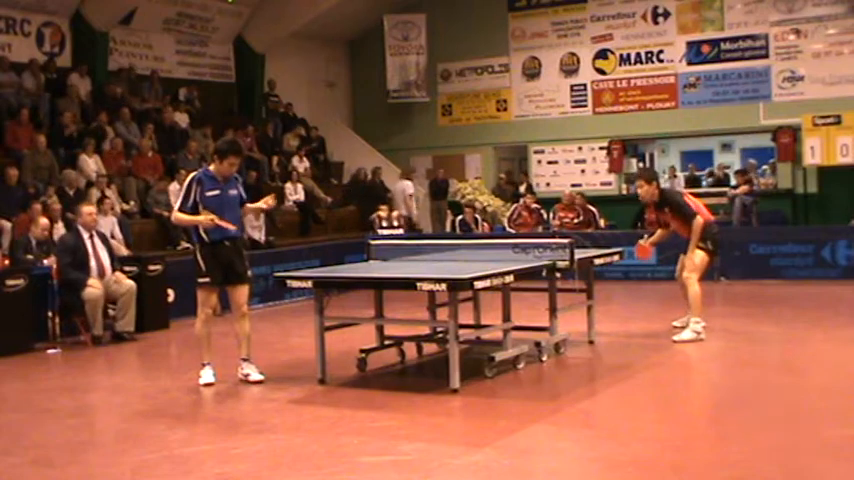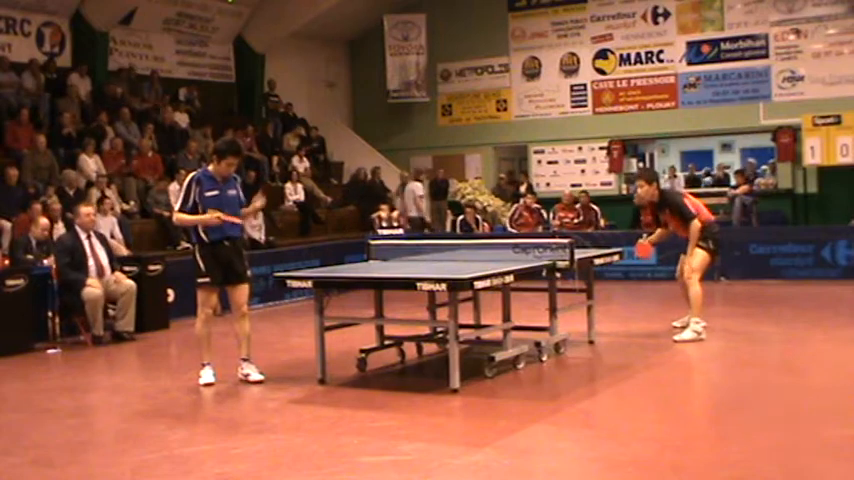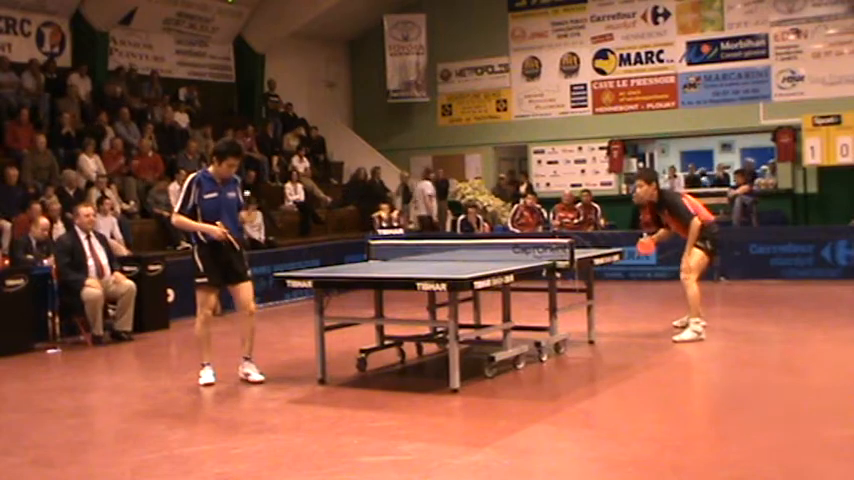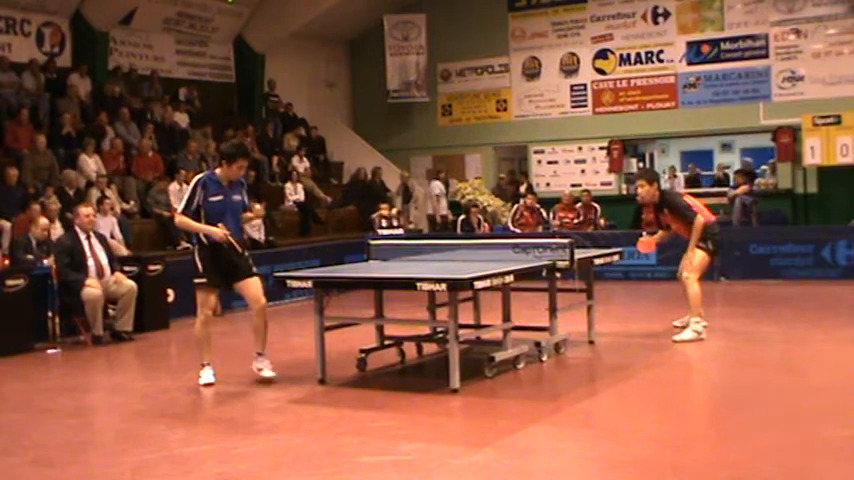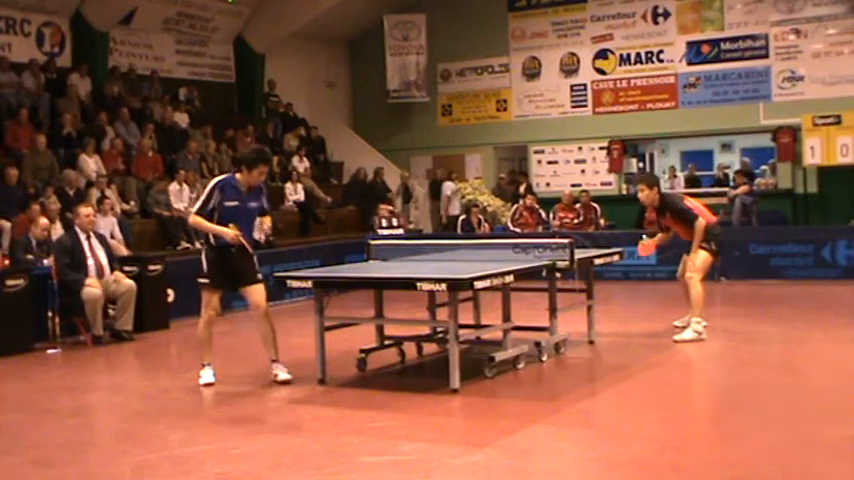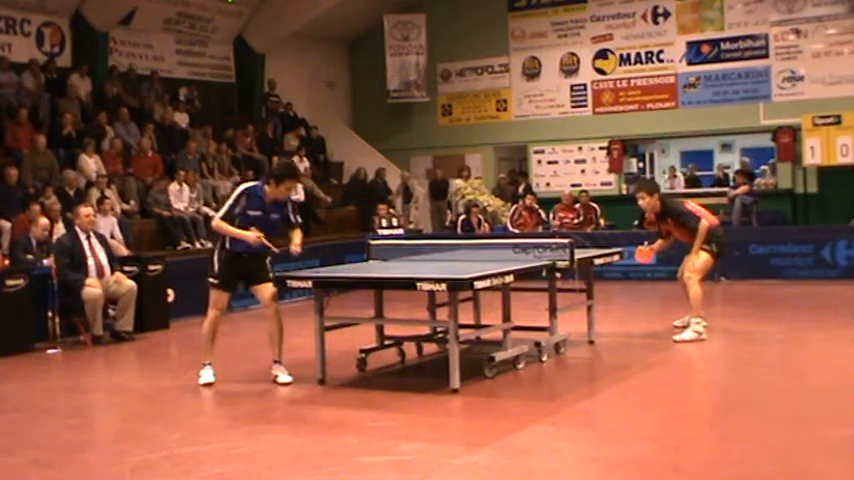
dt=0.2s
person 1, frame 1
left shoulder: (235, 181)
right shoulder: (196, 180)
right elbow: (176, 216)
left wrist: (259, 205)
right wrist: (198, 220)
left hip: (235, 248)
right hip: (209, 250)
left knee: (242, 310)
right knee: (206, 311)
left ankle: (245, 363)
right ankle: (206, 366)
person 1, frame 2
left shoulder: (234, 181)
right shoulder: (196, 181)
right elbow: (178, 217)
left wrist: (253, 209)
right wrist: (205, 218)
left hip: (234, 248)
right hip: (209, 250)
left knee: (242, 310)
right knee: (206, 311)
left ankle: (245, 363)
right ankle: (206, 366)
person 1, frame 3
left shoulder: (234, 182)
right shoulder: (196, 182)
right elbow: (177, 218)
right wrist: (207, 228)
left hip: (234, 250)
right hip: (208, 251)
left knee: (249, 308)
right knee: (205, 312)
left ankle: (246, 365)
right ankle: (206, 367)
person 1, frame 4
left shoulder: (240, 184)
right shoulder: (201, 183)
right elbow: (179, 219)
left wrist: (253, 216)
right wrist: (209, 230)
left hip: (236, 250)
right hip: (210, 252)
left knee: (259, 303)
right knee: (206, 313)
left ankle: (261, 359)
right ankle: (206, 367)
person 1, frame 5
left shoulder: (260, 190)
right shoulder: (220, 185)
left elbow: (264, 215)
right elbow: (194, 218)
left wrist: (266, 223)
right wrist: (221, 231)
left hip: (243, 254)
right hip: (217, 253)
left knee: (262, 308)
right knee: (209, 313)
left ankle: (275, 364)
right ankle: (206, 367)
person 1, frame 6
left shoulder: (286, 202)
right shoulder: (247, 192)
left elbow: (295, 227)
right elbow: (216, 223)
left wrist: (296, 241)
right wrist: (246, 234)
left hip: (257, 258)
right hip: (230, 255)
left knee: (272, 308)
right knee: (215, 312)
left ankle: (277, 366)
right ankle: (206, 366)
person 2, frame 1
left shoulder: (672, 198)
right shoulder: (657, 204)
left elbow: (698, 221)
right elbow: (665, 228)
left wrist: (691, 252)
right wrist: (649, 241)
left hip: (706, 235)
right hip: (694, 236)
left knee: (689, 276)
right knee: (681, 275)
left ankle: (696, 327)
right ankle: (694, 315)
person 2, frame 2
left shoulder: (672, 199)
right shoulder: (655, 205)
left elbow: (695, 224)
right elbow: (665, 228)
left wrist: (689, 255)
right wrist: (649, 240)
left hip: (707, 234)
right hip: (695, 236)
left knee: (690, 276)
right knee: (681, 276)
left ankle: (696, 328)
right ankle: (695, 316)
person 2, frame 3
left shoulder: (670, 199)
right shoulder: (655, 205)
left elbow: (695, 222)
right elbow: (668, 228)
left wrist: (687, 253)
right wrist: (652, 239)
left hip: (706, 234)
right hip: (696, 236)
left knee: (688, 276)
right knee: (685, 276)
left ankle: (696, 328)
right ankle: (696, 316)
person 2, frame 4
left shoulder: (672, 199)
right shoulder: (657, 205)
left elbow: (699, 220)
right elbow: (667, 230)
left wrist: (690, 250)
right wrist: (652, 239)
left hip: (707, 235)
right hip: (695, 237)
left knee: (689, 276)
right knee: (683, 275)
left ankle: (697, 327)
right ankle: (696, 316)
person 2, frame 5
left shoulder: (672, 202)
right shoulder: (658, 208)
left elbow: (700, 222)
right elbow: (666, 233)
left wrist: (693, 252)
right wrist: (652, 242)
left hip: (709, 236)
right hip: (697, 238)
left knee: (692, 275)
right knee: (683, 276)
left ankle: (697, 327)
right ankle: (697, 315)
person 2, frame 6
left shoulder: (673, 208)
right shoulder: (658, 215)
left elbow: (703, 224)
right elbow: (666, 240)
left wrist: (694, 253)
right wrist: (651, 248)
left hip: (712, 238)
right hip: (700, 240)
left knee: (691, 276)
right knee: (683, 277)
left ankle: (697, 328)
right ankle: (697, 315)
person 3, frame 1
left shoulder: (101, 236)
right shoulder: (67, 240)
left elbow: (112, 260)
right elbow: (65, 270)
left wrist: (116, 272)
right wrist: (87, 280)
left hip: (108, 280)
right hip: (83, 285)
left knee: (129, 286)
right knee: (95, 294)
left ankle: (121, 330)
right ankle: (97, 334)
person 3, frame 2
left shoulder: (100, 237)
right shoulder: (65, 241)
left elbow: (112, 260)
right elbow: (64, 271)
left wrist: (116, 271)
right wrist: (86, 280)
left hip: (107, 280)
right hip: (83, 284)
left knee: (129, 285)
right knee: (95, 294)
left ankle: (122, 330)
right ankle: (97, 334)
person 3, frame 3
left shoulder: (100, 237)
right shoulder: (65, 241)
left elbow: (112, 260)
right elbow: (63, 271)
left wrist: (116, 271)
right wrist: (85, 280)
left hip: (107, 280)
right hip: (83, 284)
left knee: (129, 286)
right knee: (95, 294)
left ankle: (120, 330)
right ankle: (97, 334)
person 3, frame 4
left shoulder: (100, 237)
right shoulder: (64, 241)
left elbow: (112, 260)
right elbow: (63, 272)
left wrist: (116, 271)
right wrist: (85, 280)
left hip: (108, 280)
right hip: (83, 284)
left knee: (130, 286)
right knee: (95, 294)
left ankle: (120, 329)
right ankle: (97, 334)
person 3, frame 5
left shoulder: (100, 237)
right shoulder: (64, 242)
left elbow: (112, 259)
right elbow: (63, 272)
left wrist: (116, 271)
right wrist: (84, 280)
left hip: (107, 280)
right hip: (83, 285)
left knee: (129, 285)
right knee: (95, 294)
left ankle: (120, 329)
right ankle: (97, 334)
person 3, frame 6
left shoulder: (100, 237)
right shoulder: (64, 241)
left elbow: (112, 260)
right elbow: (63, 272)
left wrist: (117, 271)
right wrist: (85, 280)
left hip: (108, 280)
right hip: (84, 284)
left knee: (130, 286)
right knee: (95, 294)
left ankle: (121, 330)
right ankle: (97, 334)
